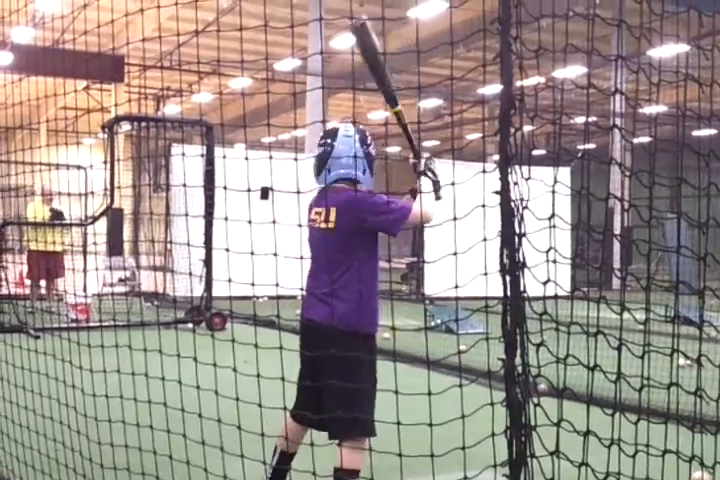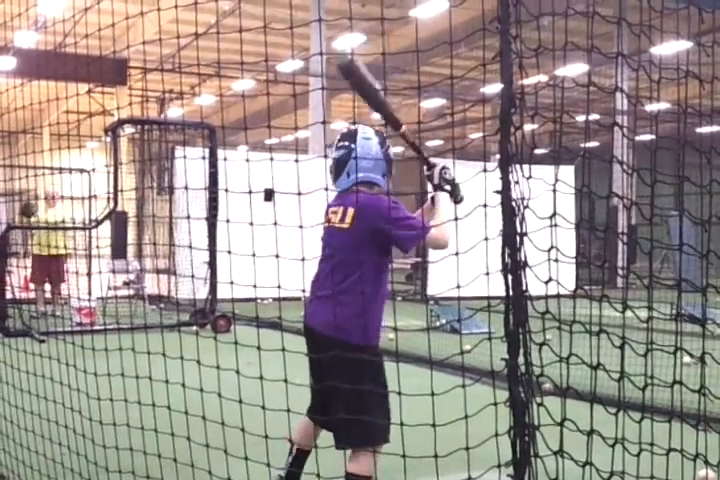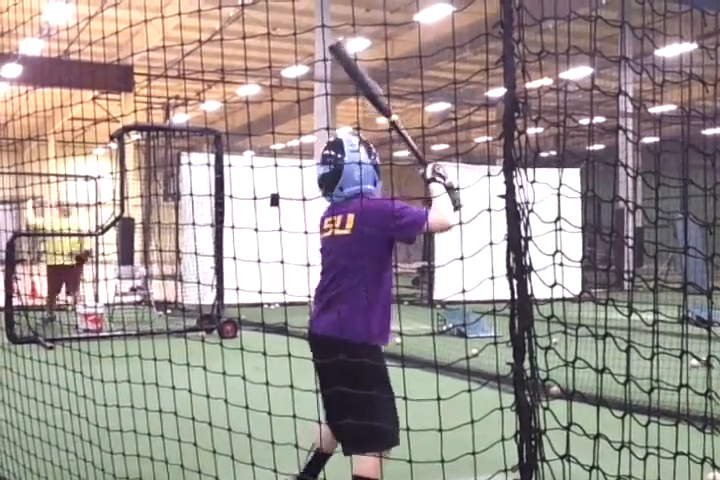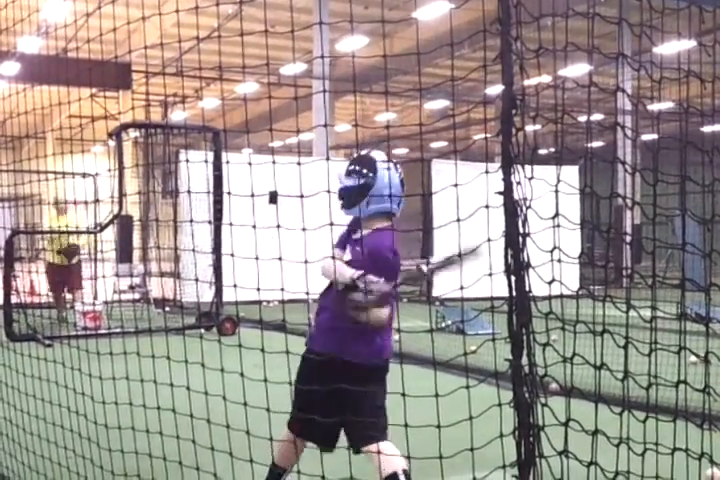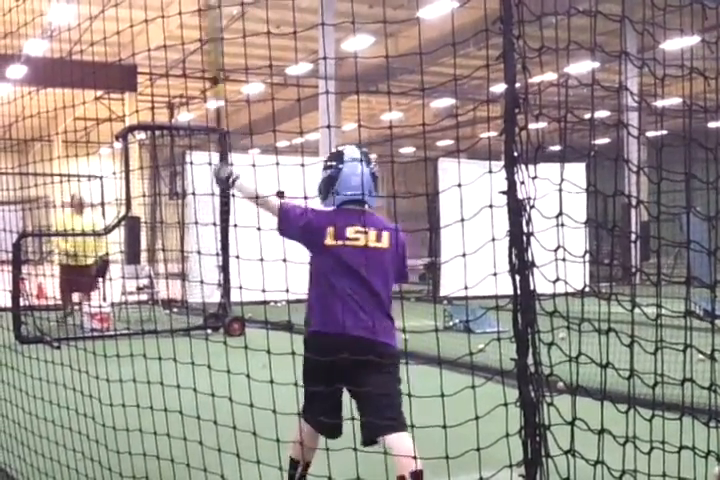
dt=1s
person 1, frame 1
left shoulder: (320, 203)
right shoulder: (358, 201)
right elbow: (423, 214)
left wrist: (409, 198)
left hip: (315, 321)
right hip: (348, 327)
left knee: (305, 408)
right knee: (354, 425)
person 1, frame 2
left shoulder: (338, 205)
right shoulder: (377, 207)
left elbow: (406, 225)
right elbow: (439, 238)
left wrist: (435, 198)
right wrist: (443, 191)
left hip: (319, 323)
right hip: (351, 332)
left knee: (321, 408)
right knee: (368, 432)
person 1, frame 3
left shoulder: (330, 216)
right shoulder: (375, 210)
right elbow: (442, 220)
right wrist: (436, 183)
left hip: (324, 333)
right hip: (354, 339)
left knee: (339, 419)
right knee: (375, 436)
person 1, frame 4
left shoulder: (380, 248)
right shoulder: (358, 228)
left elbow: (379, 319)
right elbow: (329, 267)
left wrist: (368, 302)
right wrist: (355, 277)
left hip: (358, 357)
left knee: (299, 429)
right knee: (375, 439)
person 1, frame 5
left shoulder: (319, 222)
right shoulder: (392, 233)
left elbow: (269, 203)
right elbow: (397, 281)
left wrist: (233, 180)
left hip: (326, 340)
right hip: (377, 342)
left knee: (312, 418)
right knee: (392, 428)
person 2, frame 1
left shoulder: (56, 208)
right shoulder: (33, 206)
right elbow: (32, 223)
left wrist: (61, 220)
right wrist: (48, 220)
left hip: (54, 248)
right hip: (37, 248)
left knee: (52, 278)
right knee: (35, 278)
right ankle: (33, 304)
person 2, frame 2
left shoulder: (60, 211)
right shoulder: (40, 211)
left elbow: (53, 220)
left wrist: (37, 214)
left hip: (56, 252)
right hip: (39, 252)
left knee: (56, 282)
right knee: (38, 281)
left ankle: (56, 309)
right ankle: (40, 309)
person 2, frame 3
left shoulder: (76, 222)
right shoulder: (50, 221)
left elbow: (85, 239)
right elbow: (32, 222)
left wrist: (86, 250)
right wrist: (29, 206)
left hip: (73, 263)
right hip: (54, 262)
left knee: (75, 291)
right knee: (52, 292)
right ankle: (50, 315)
person 2, frame 4
right shoulder: (49, 218)
left wrist: (76, 244)
right wrist: (62, 231)
left hip: (72, 260)
right hip: (54, 261)
left knee: (76, 289)
right knee: (57, 291)
right ankle: (61, 314)
person 2, frame 5
left shoulder: (92, 219)
right shoulder: (62, 219)
left elbow: (101, 237)
right elbow: (57, 238)
left wrist: (103, 255)
right wrist: (67, 250)
left hip: (87, 262)
right hip: (67, 262)
left knee: (85, 291)
right knee: (65, 289)
right ankle: (67, 309)
